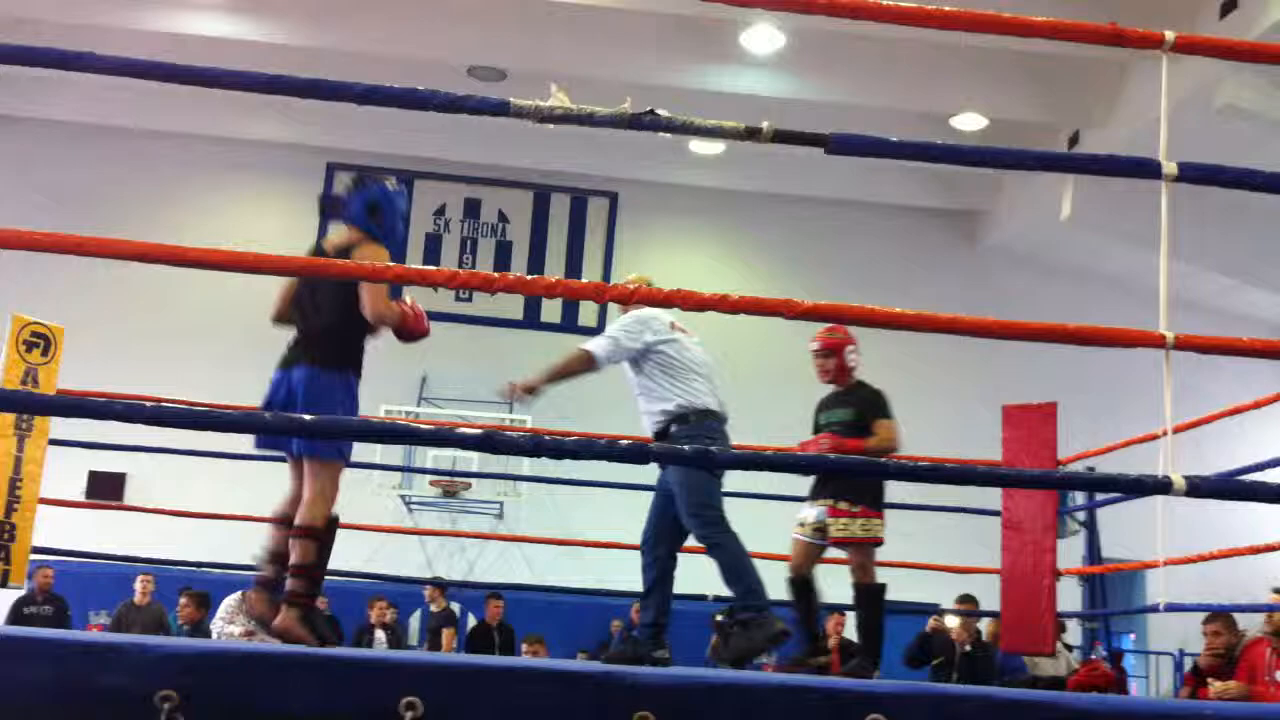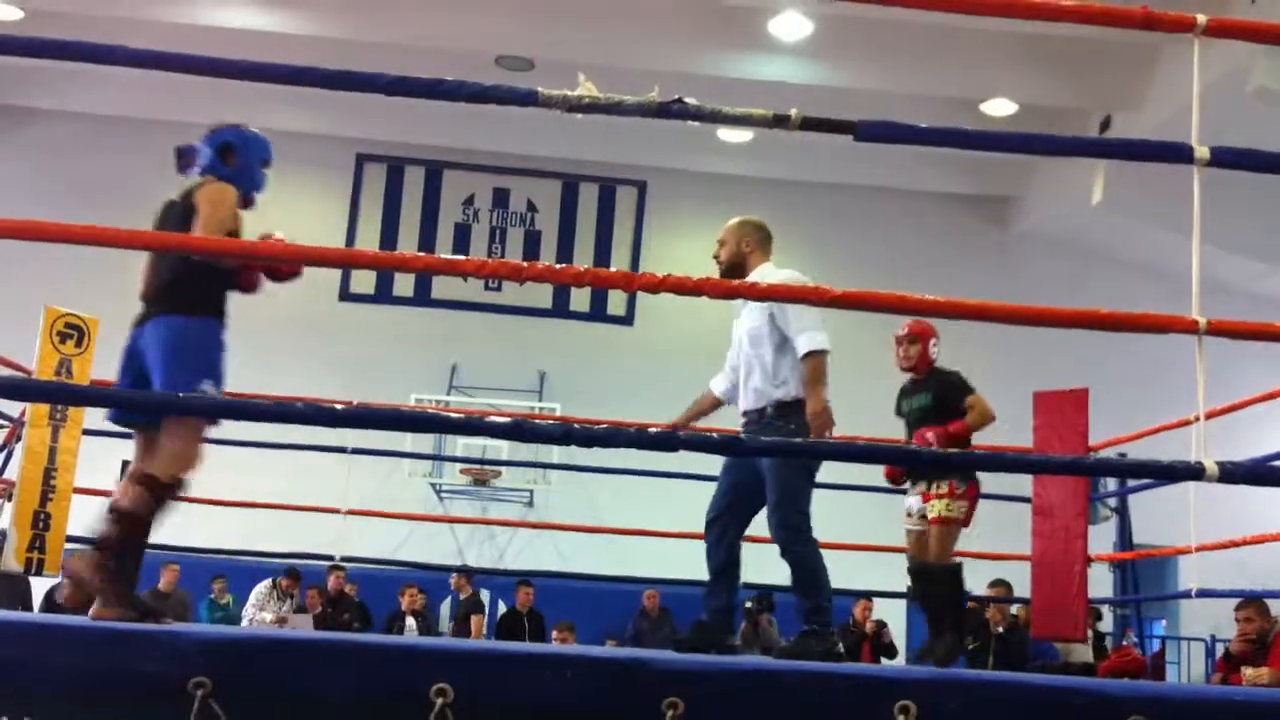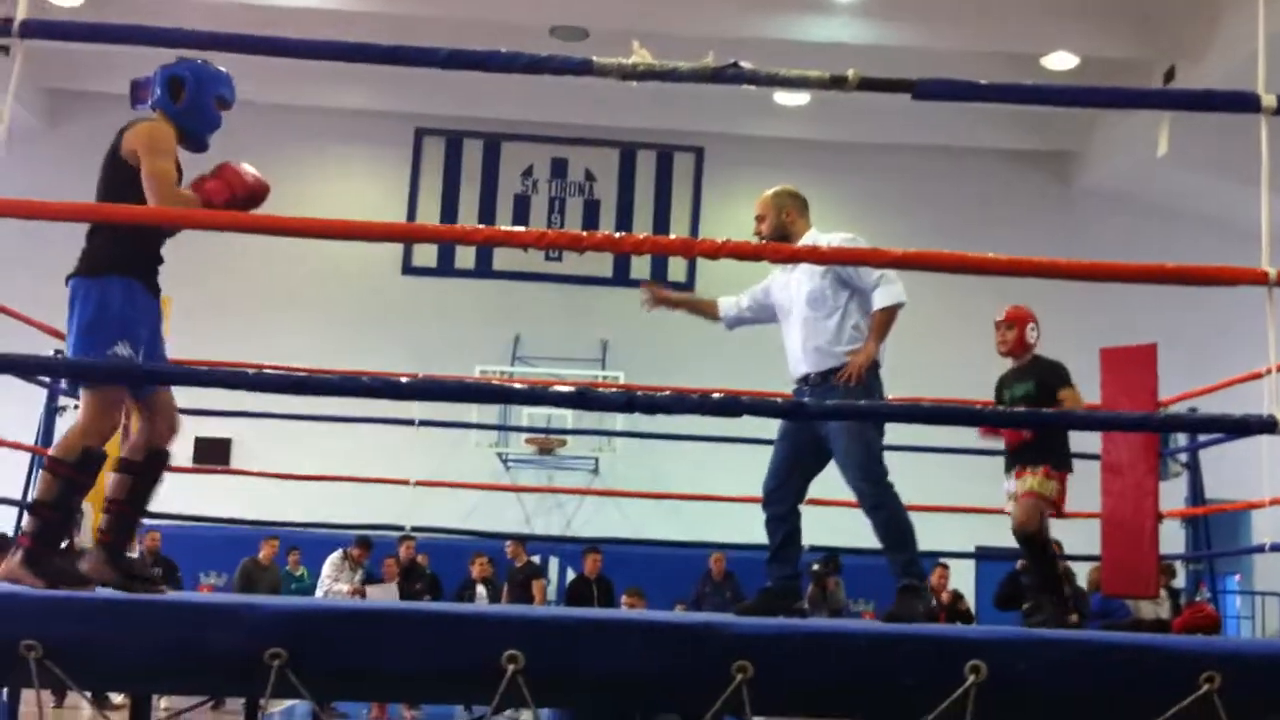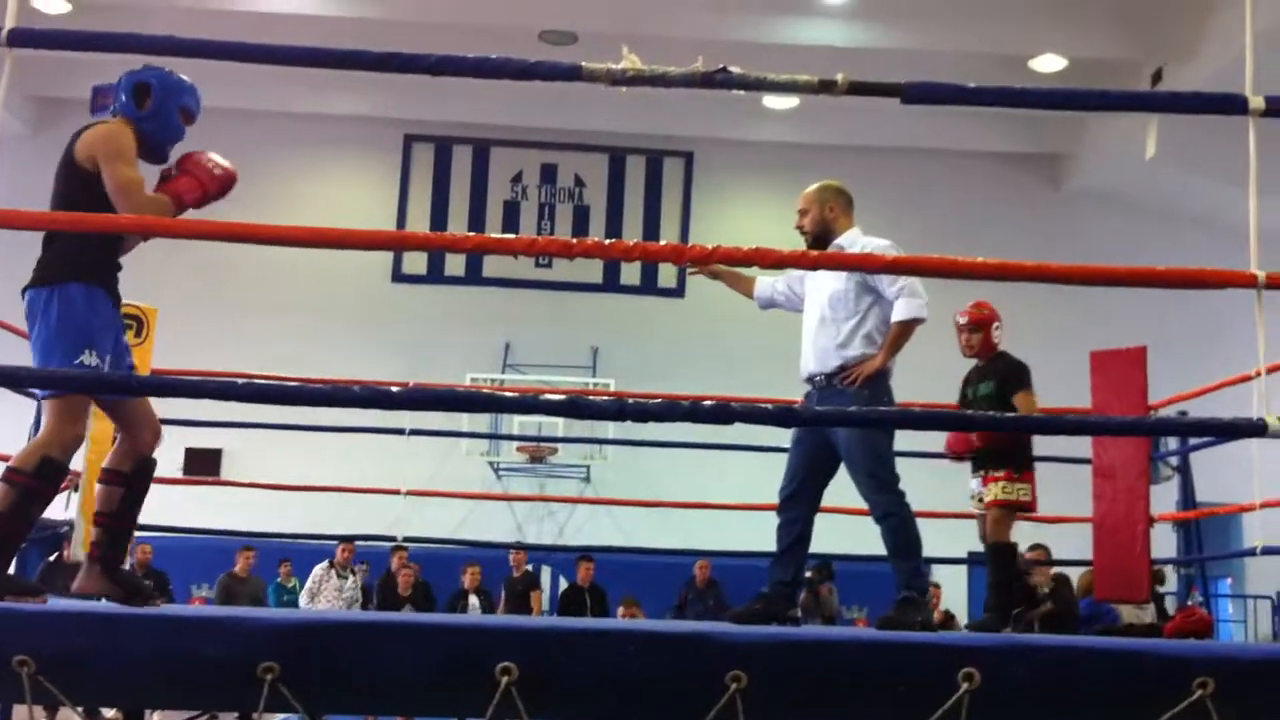
dt=0.7s
person 1, frame 1
left shoulder: (319, 252)
right shoulder: (369, 254)
left elbow: (281, 313)
right elbow: (376, 311)
right wrist: (407, 319)
left hip: (292, 371)
right hip: (330, 377)
left knee: (304, 488)
right knee: (320, 495)
left ankle: (267, 590)
right ankle: (295, 609)
person 1, frame 2
left shoulder: (173, 208)
right shoulder: (220, 192)
right elbow: (204, 245)
left wrist: (227, 276)
right wrist: (258, 260)
left hip: (150, 328)
right hip: (189, 327)
left knee: (150, 458)
right knee: (179, 449)
left ankle: (112, 591)
right ankle: (99, 559)
person 1, frame 3
left shoulder: (150, 144)
right shoulder: (154, 131)
right elbow: (166, 205)
left wrist: (206, 202)
right wrist: (217, 192)
left hip: (131, 291)
right hip: (110, 286)
left knee: (159, 422)
right knee: (100, 420)
left ankle: (106, 553)
person 1, frame 4
left shoulder: (109, 149)
right shoulder: (110, 134)
right elbow: (136, 214)
left wrist: (170, 197)
right wrist: (188, 188)
left hip: (91, 300)
right hip: (70, 294)
left knee: (141, 429)
right knee: (63, 430)
left ankle: (102, 567)
person 2, frame 1
left shoulder: (640, 318)
right shoulder: (675, 329)
left elbow: (592, 354)
left wrist: (536, 383)
left hip: (689, 435)
right hip: (690, 438)
left knee: (708, 525)
right knee: (657, 544)
left ankle: (757, 619)
right ankle: (651, 641)
person 2, frame 2
left shoulder: (782, 284)
right shoulder: (750, 303)
left elbow: (812, 340)
right elbow: (729, 379)
left wrist: (816, 395)
right wrist: (685, 419)
left hip: (786, 423)
right hip: (757, 428)
left knee: (789, 530)
right knee: (721, 523)
left ankle: (820, 633)
right ankle: (717, 625)
person 2, frame 3
left shoulder: (839, 248)
right shoulder: (780, 279)
left elbow: (889, 289)
right elbow: (733, 309)
left wrist: (870, 347)
right wrist: (677, 300)
left hip: (847, 388)
right hip: (807, 394)
left knee: (870, 487)
right knee: (779, 494)
left ankle: (912, 588)
right ankle: (783, 588)
person 2, frame 4
left shoulder: (872, 252)
right shoulder: (815, 272)
left elbow: (912, 302)
right elbow: (768, 291)
left wrist: (881, 357)
right wrist: (718, 272)
left hip: (856, 393)
right hip: (818, 396)
left knee: (882, 496)
right knee: (794, 498)
left ankle: (914, 600)
right ankle: (780, 595)
person 3, frame 1
left shoulder: (870, 398)
right shoulder: (825, 405)
left elbow: (889, 441)
left wrist: (838, 446)
right wrist: (809, 453)
left hip: (859, 499)
right hip: (822, 496)
left knee: (861, 571)
right knee: (797, 568)
left ankle: (868, 657)
right ankle: (814, 648)
person 3, frame 2
left shoulder: (948, 381)
right shoulder: (905, 392)
left elbow: (985, 413)
left wrist: (945, 435)
right wrist: (898, 463)
left hip: (952, 480)
right hip: (920, 483)
left knee: (939, 554)
right knee: (916, 559)
left ankle: (954, 634)
right ankle: (937, 632)
person 3, frame 3
left shoulder: (1049, 370)
right shoulder: (1005, 380)
left elbow: (1075, 408)
left wrist: (1033, 424)
right wrist: (992, 427)
left hip: (1047, 463)
right hip: (1017, 465)
left knee: (1022, 523)
right knee: (1036, 535)
left ankle: (1050, 596)
right ankle: (1059, 606)
person 3, frame 4
left shoulder: (1011, 368)
right shoulder: (970, 378)
left elbow: (1029, 414)
left wrist: (981, 435)
right wrist: (958, 442)
left hip: (1010, 465)
right hip: (984, 468)
left knee: (996, 532)
right knee: (990, 537)
left ankle: (997, 612)
right ankle: (1023, 600)
